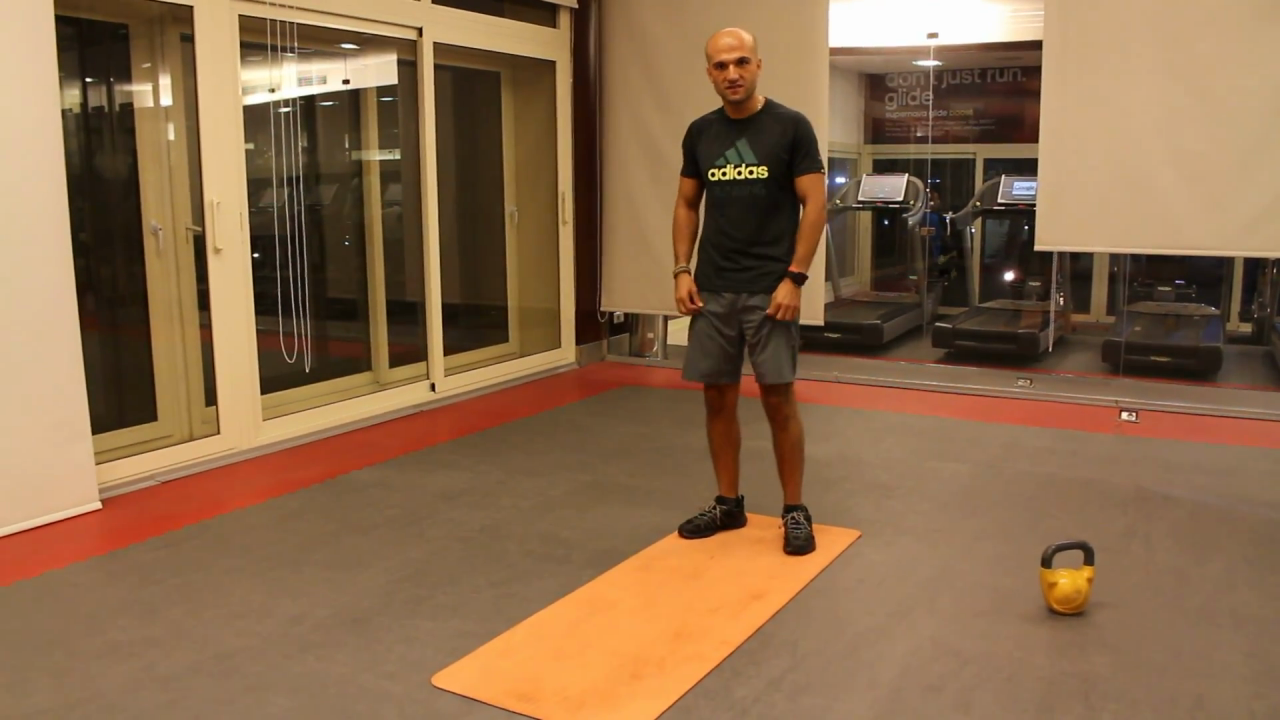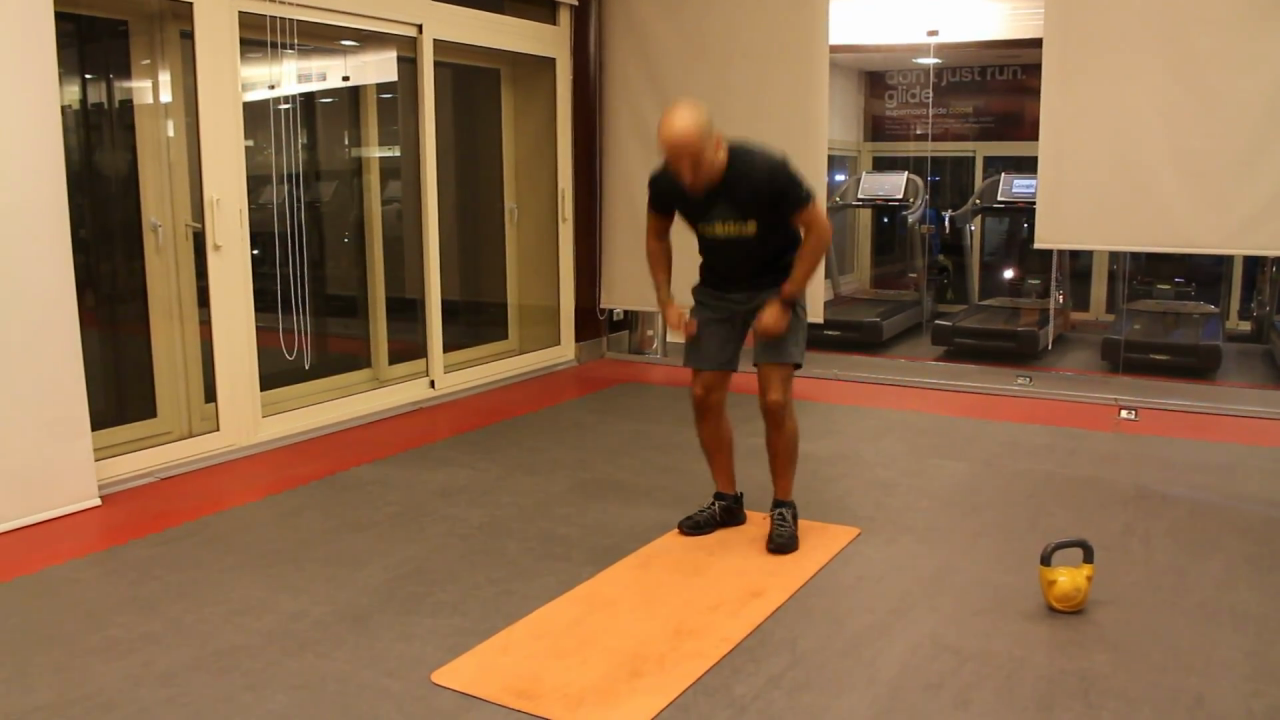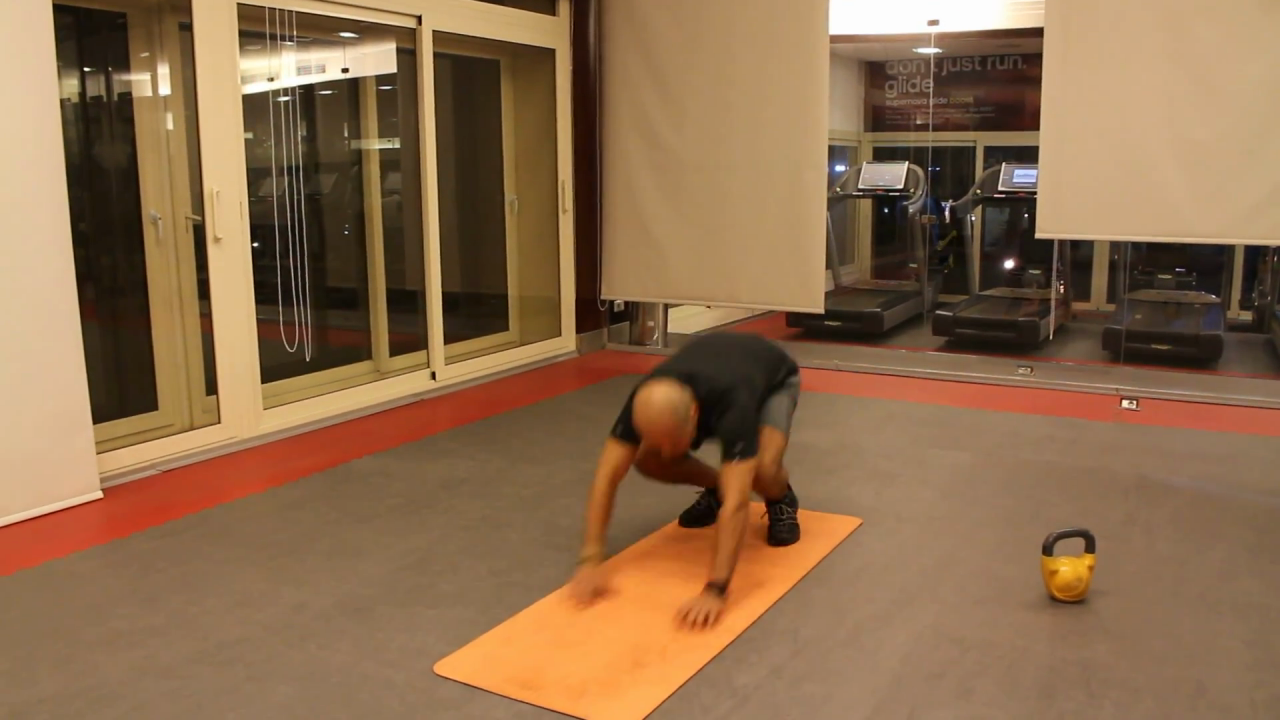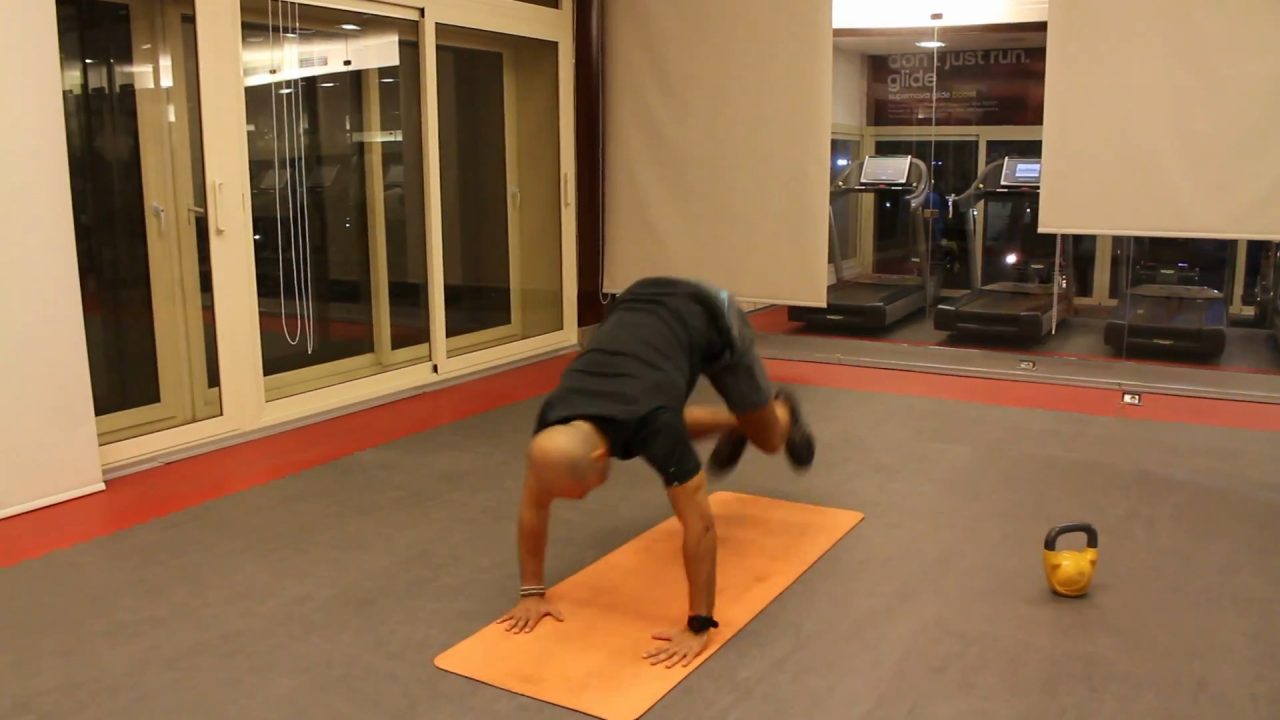
dt=0.4s
person 1, frame 1
left shoulder: (790, 127)
right shoulder: (699, 133)
left elbow: (814, 205)
right elbow: (687, 205)
left wrist: (794, 278)
right wrist: (682, 270)
left hip: (769, 290)
right hip: (713, 291)
left knee: (778, 400)
right knee: (717, 398)
left ankle: (795, 510)
right ankle: (728, 503)
person 1, frame 2
left shoulder: (767, 172)
right shoulder: (665, 183)
left elbow: (819, 231)
right elbow: (656, 236)
left wrist: (784, 301)
right wrist: (667, 300)
left hip: (773, 288)
right hip: (717, 291)
left knee: (775, 399)
right knee: (705, 394)
left ankle: (783, 507)
right ankle: (727, 500)
person 1, frame 3
left shoulder: (734, 408)
right shoulder: (647, 401)
left elbow: (736, 503)
right elbow: (606, 478)
left wrist: (715, 591)
right wrist: (589, 561)
left hip: (773, 379)
right hip: (711, 372)
left knee: (762, 470)
right knee: (646, 461)
left ankle: (781, 501)
right ankle: (716, 487)
person 1, frame 4
left shoulder: (651, 426)
right shoulder: (556, 419)
left elbow: (699, 526)
right elbow: (533, 507)
left wrist: (698, 627)
right wrist: (532, 592)
left hip: (709, 315)
left knee: (767, 436)
left ankle: (782, 410)
right ankle: (733, 428)
